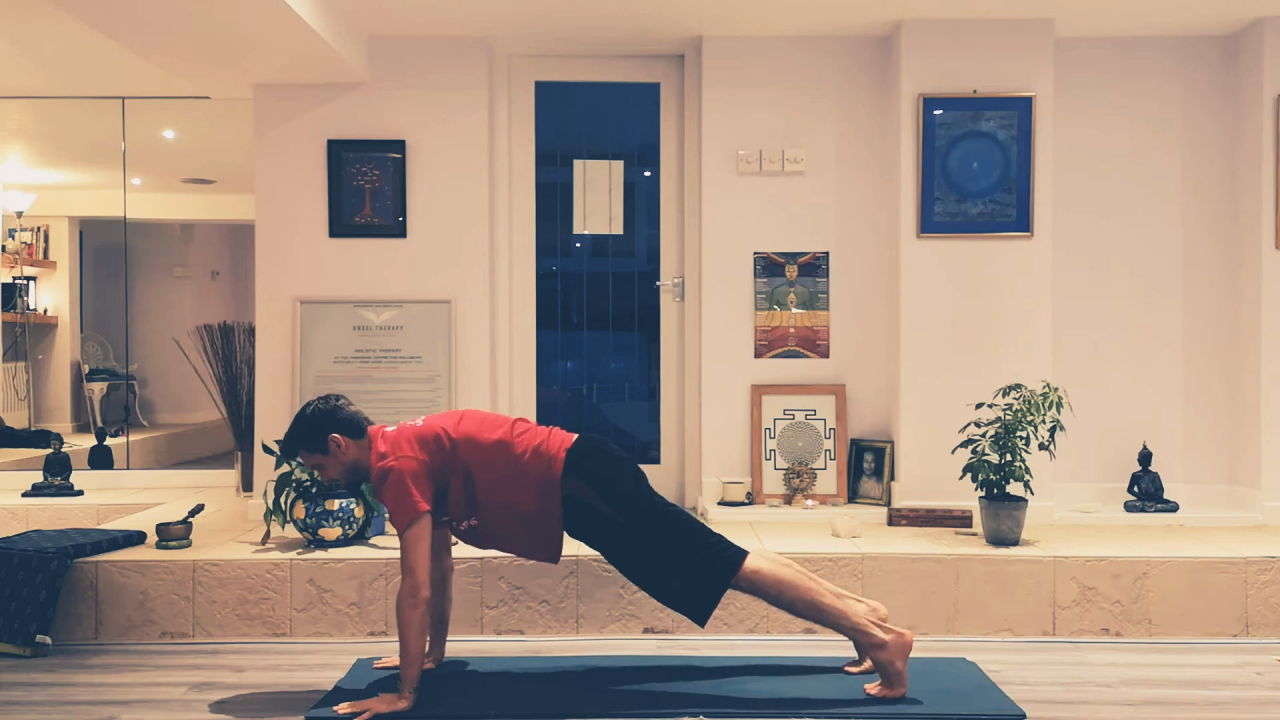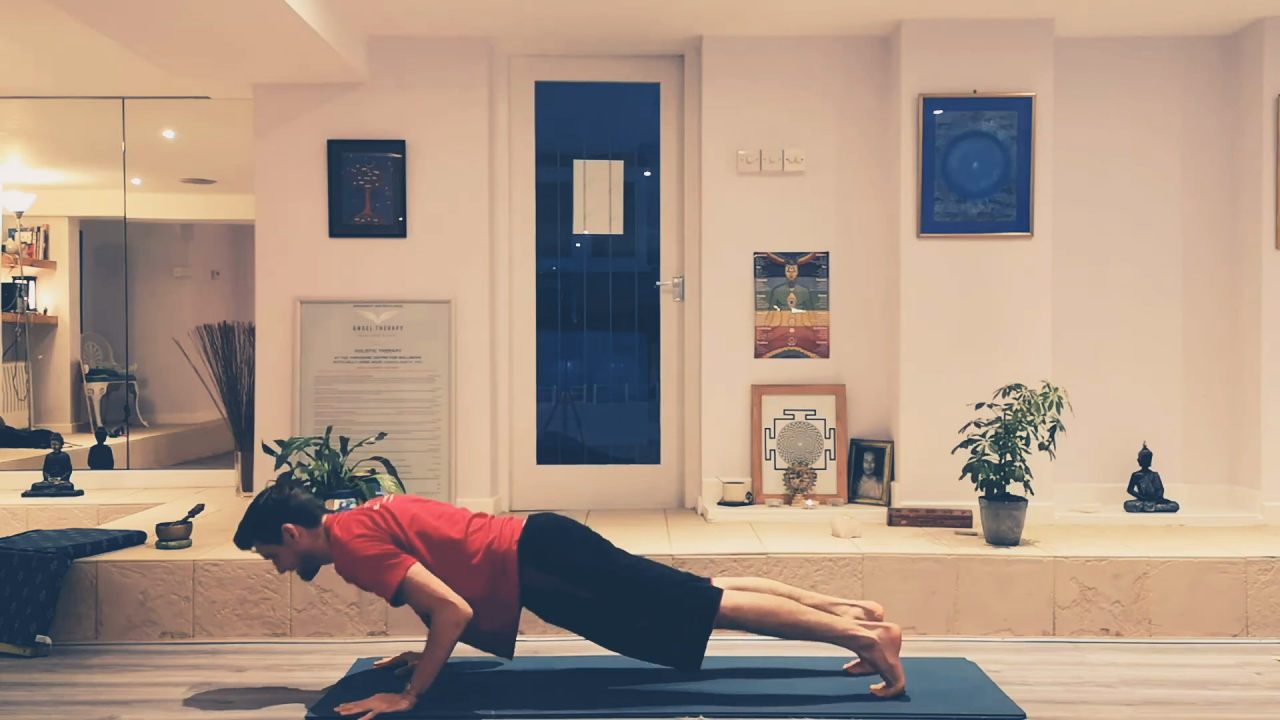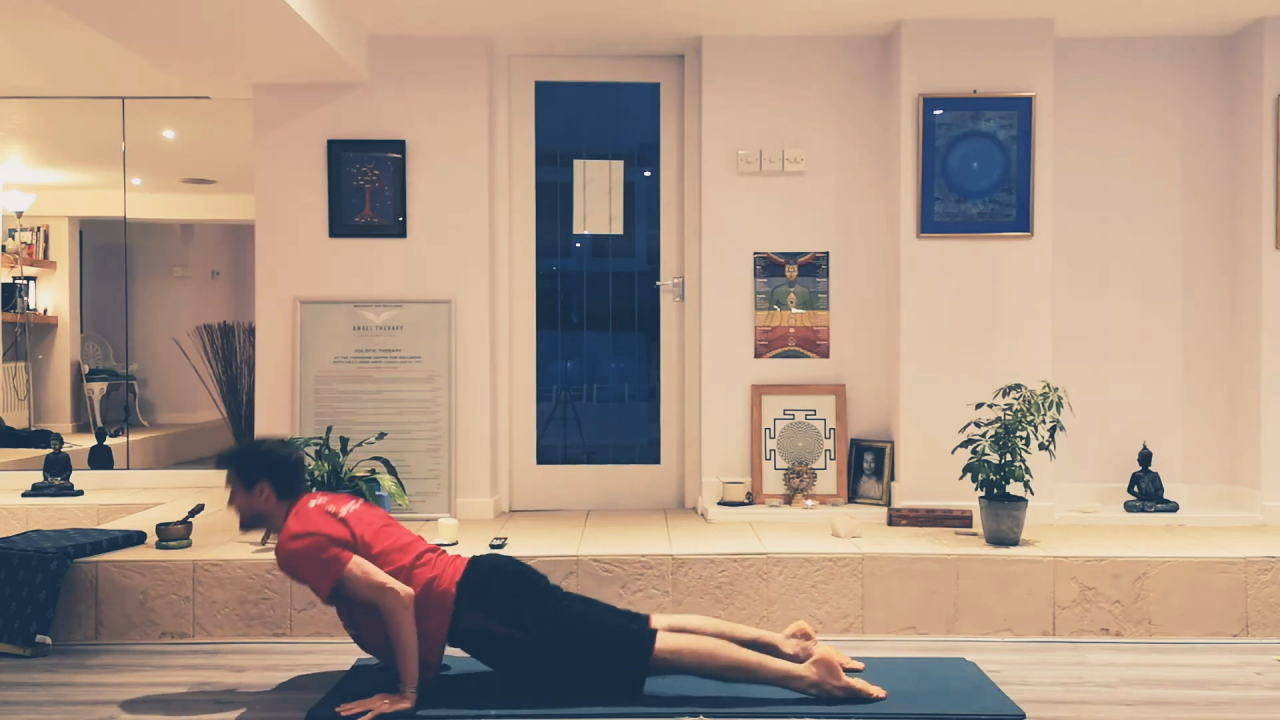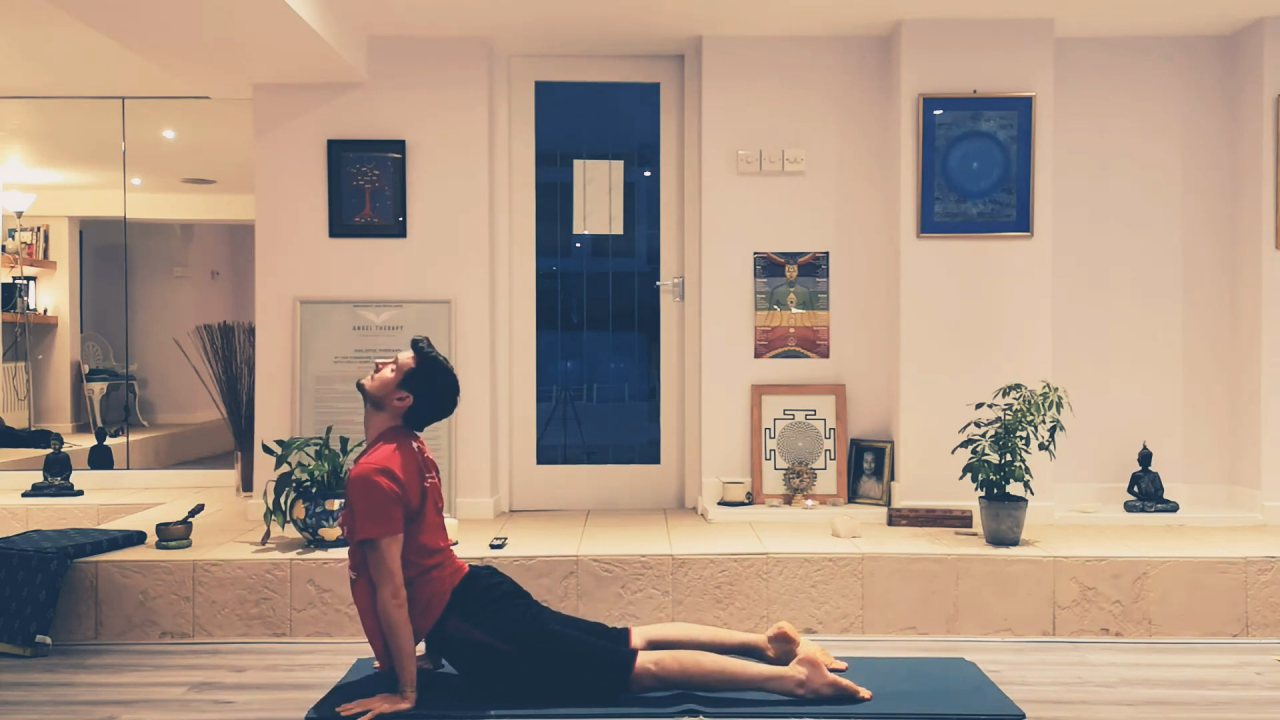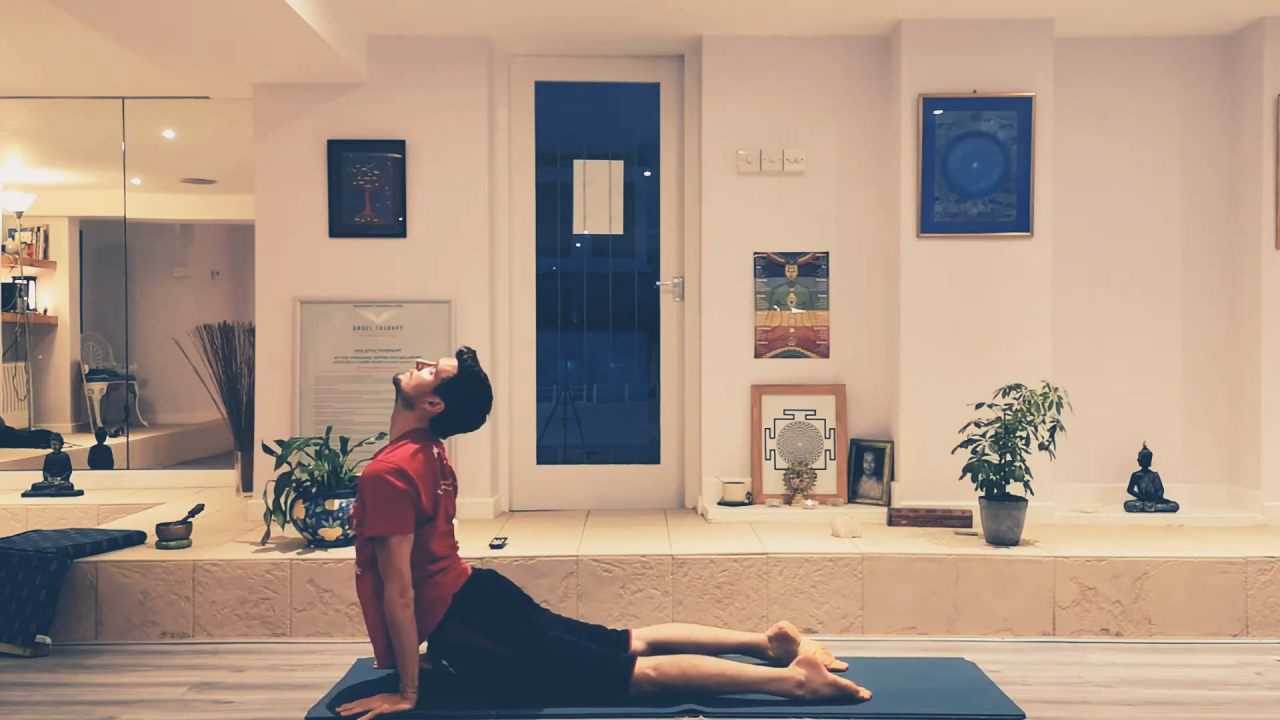
dt=1s
person 1, frame 1
left shoulder: (393, 465)
right shoulder: (412, 448)
left elbow: (415, 591)
right elbow: (440, 564)
right wrist: (433, 654)
left hip: (578, 481)
right hip: (578, 475)
left knee: (725, 567)
right knee: (724, 557)
left ankle: (878, 640)
right ankle: (859, 609)
person 1, frame 2
left shoulder: (352, 548)
right shoulder: (367, 522)
left elbow: (455, 610)
right wrist: (428, 653)
left hip: (538, 564)
right hip: (539, 547)
left knee: (711, 609)
right knee: (709, 597)
left ankle: (866, 636)
right ankle: (855, 612)
person 1, frame 3
left shoulder: (297, 539)
right shoulder: (330, 504)
left elbow: (396, 596)
right wrist: (428, 652)
left hip: (479, 604)
right hip: (486, 578)
left knee: (646, 652)
right knee: (650, 630)
right ankle: (782, 641)
person 1, frame 4
left shoulder: (372, 473)
right shoulder: (408, 451)
left elbow: (390, 590)
right wrist: (433, 647)
left hip: (464, 622)
right hip: (472, 595)
left knee: (638, 668)
right knee: (632, 640)
left ankle: (794, 677)
right ankle: (765, 643)
person 1, frame 5
left shoulder: (388, 473)
right shoulder: (428, 455)
left elbow: (399, 589)
right wrist: (434, 647)
left hip: (465, 625)
right hip: (476, 600)
left knee: (638, 674)
right knee: (634, 642)
right ankle: (766, 641)
